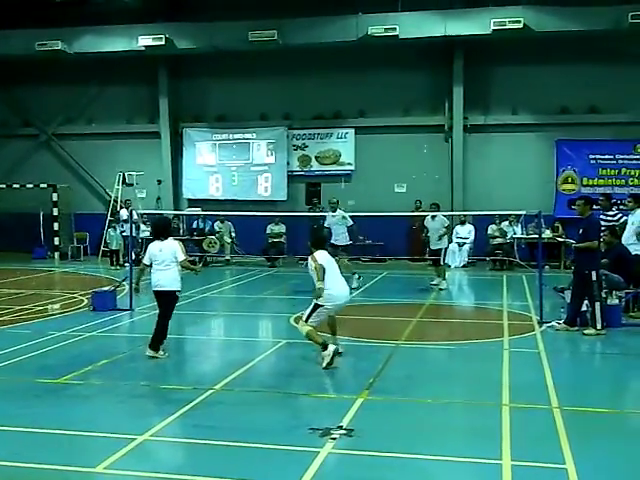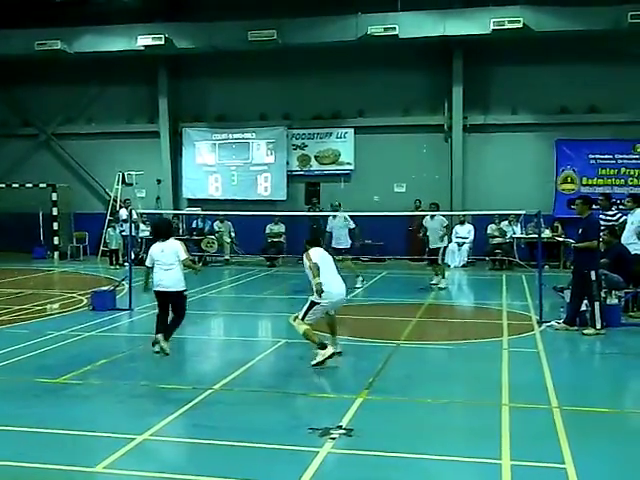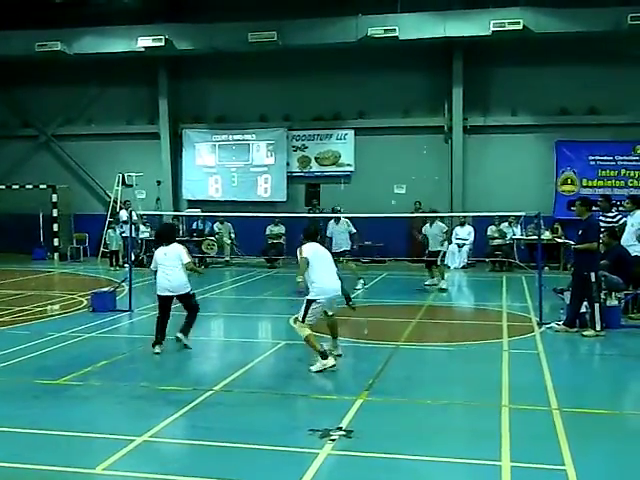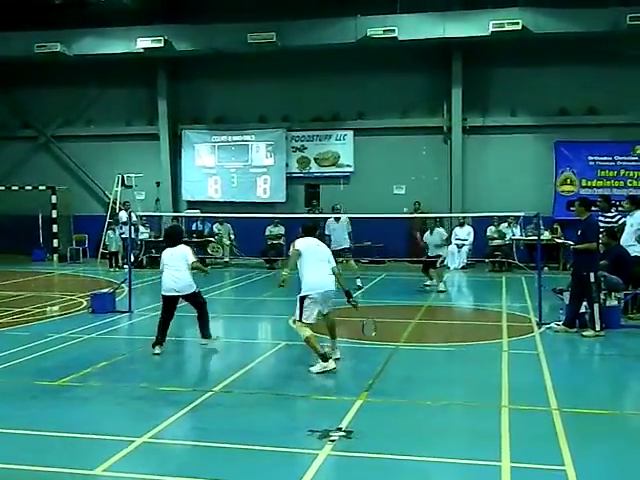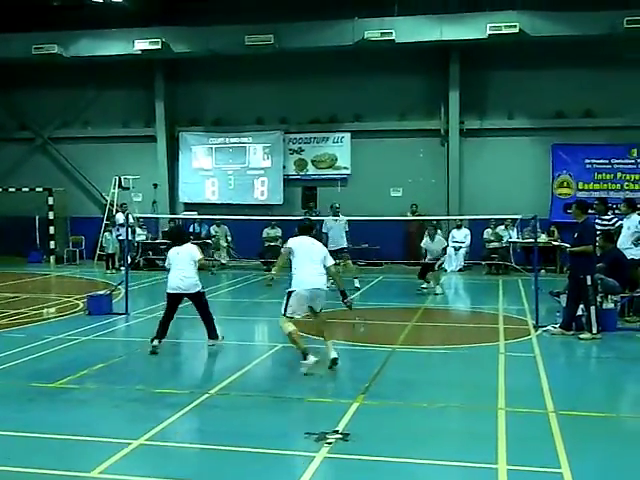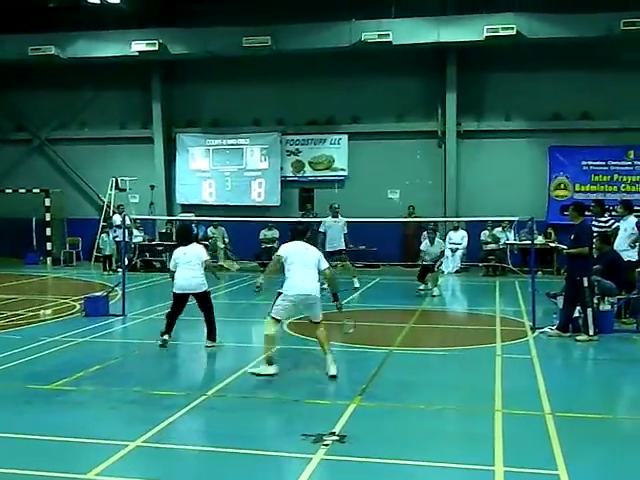
dt=0.1s
person 1, frame 1
left shoulder: (314, 257)
right shoulder: (327, 255)
left elbow: (320, 268)
left wrist: (319, 285)
left hip: (331, 296)
right hip: (344, 294)
left knee: (304, 325)
right knee: (330, 314)
left ankle: (327, 348)
right ankle: (335, 345)
person 1, frame 2
left shoulder: (310, 253)
right shoulder: (325, 254)
left elbow: (314, 266)
left wrist: (317, 282)
left hip: (326, 294)
right hip: (340, 293)
left knee: (299, 322)
right knee: (329, 312)
left ankle: (324, 348)
right ankle: (334, 345)
person 1, frame 3
left shoulder: (304, 249)
right shoulder: (324, 250)
left elbow: (303, 261)
right elbow: (334, 273)
left wrist: (300, 278)
left hip: (321, 291)
right hip: (335, 289)
left knee: (301, 325)
right knee: (329, 315)
left ankle: (325, 358)
right ankle: (335, 347)
person 1, frame 4
left shoulder: (299, 242)
right shoulder: (324, 247)
left elbow: (294, 255)
right elbow: (337, 272)
left wrist: (285, 273)
right wrist: (348, 294)
left hip: (311, 288)
right hip: (329, 286)
left knee: (301, 326)
right knee: (326, 314)
left ankle: (326, 360)
right ankle: (335, 350)
person 1, frame 5
left shoulder: (293, 241)
right shoulder: (320, 246)
left elbow: (285, 253)
right elbow: (333, 271)
left wrist: (274, 271)
right wrist: (343, 294)
left hip: (300, 286)
right hip: (320, 285)
left knee: (286, 322)
right knee: (318, 315)
left ankle: (307, 356)
right ankle: (330, 351)
person 1, frame 6
left shoulder: (287, 246)
right shoulder: (315, 251)
left elbow: (276, 260)
right elbow: (329, 275)
right wrist: (336, 297)
left hip: (292, 291)
right hip: (312, 292)
left knee: (271, 324)
right knee: (319, 325)
left ankle: (270, 363)
right ankle: (330, 364)
person 2, frame 1
left shoulder: (593, 221)
right shoulder: (584, 221)
left elbow: (594, 244)
left wrist: (576, 246)
right wrist: (573, 244)
left hip: (590, 266)
right hip: (581, 265)
left knee: (593, 296)
right knee: (576, 295)
left ankle: (597, 326)
right ankle: (570, 322)
person 2, frame 2
left shoulder: (592, 221)
right shoulder: (583, 221)
left elbow: (593, 244)
left wrist: (575, 245)
right wrist: (573, 243)
left hip: (589, 266)
right hip: (580, 265)
left knee: (593, 296)
right knee: (575, 294)
left ankle: (597, 326)
right ankle: (570, 322)
person 2, frame 3
left shoulder: (592, 223)
right shoulder: (583, 222)
left elbow: (593, 245)
left wrist: (575, 247)
right wrist: (573, 245)
left hip: (589, 268)
right hip: (580, 266)
left knee: (592, 297)
right knee: (575, 296)
left ankle: (597, 328)
right ankle: (570, 324)
person 2, frame 4
left shoulder: (591, 223)
right shoulder: (583, 222)
left elbow: (592, 245)
left wrist: (574, 247)
right wrist: (572, 247)
left hip: (589, 268)
right hip: (580, 267)
left knee: (592, 298)
right knee: (575, 296)
left ankle: (596, 328)
right ankle: (569, 324)
person 2, frame 5
left shoulder: (588, 226)
right shoulder: (580, 225)
left elbow: (589, 248)
left wrist: (571, 249)
right wrist: (569, 247)
left hip: (585, 270)
right hip: (577, 269)
left knee: (589, 300)
right knee: (572, 299)
left ankle: (593, 331)
right ankle: (566, 326)
person 2, frame 6
left shoulder: (585, 228)
right shoulder: (577, 227)
left elbow: (585, 250)
left wrist: (567, 251)
right wrist: (567, 257)
left hip: (582, 272)
right hip: (574, 271)
left knee: (585, 302)
right knee: (569, 300)
left ankle: (590, 333)
right ankle: (563, 328)
person 3, frame 1
left shoulder: (152, 246)
right shoulder: (175, 244)
left elbow: (143, 267)
right elbow: (183, 264)
left wrist: (137, 283)
right wrist: (194, 268)
left hip: (157, 285)
right hip: (171, 285)
left knee: (164, 314)
right knee: (164, 316)
left ankle: (158, 343)
right ankle: (153, 348)
person 3, frame 2
left shoulder: (153, 247)
right shoulder: (177, 244)
left elbow: (148, 268)
right elbow: (186, 262)
left wrist: (146, 283)
right wrist: (195, 267)
left hip: (160, 285)
right hip: (176, 285)
left knee: (162, 313)
right knee: (179, 314)
left ankle: (158, 343)
right ankle: (163, 336)
person 3, frame 3
left shoulder: (158, 252)
right shoulder: (180, 248)
left elbow: (154, 271)
right elbow: (189, 266)
right wrist: (198, 270)
left hip: (163, 288)
right hip: (181, 286)
left knee: (163, 316)
right knee: (193, 310)
left ankle: (158, 344)
right ankle: (182, 334)
person 3, frame 4
left shoulder: (165, 252)
right shoulder: (186, 249)
right elbow: (194, 265)
right wrist: (205, 270)
left hip: (168, 288)
right hip: (186, 287)
left knee: (165, 317)
right knee: (202, 308)
left ankle: (158, 345)
right ankle: (206, 336)
person 3, frame 5
left shoulder: (171, 251)
right shoulder: (192, 248)
left elbow: (168, 268)
right elbow: (201, 262)
left hip: (174, 286)
right hip: (192, 285)
left knee: (168, 315)
right knee: (204, 311)
left ankle: (157, 340)
right ankle: (213, 337)
person 3, frame 6
left shoulder: (177, 252)
right shoulder: (199, 248)
left elbow: (172, 272)
right elbow: (208, 264)
left wrist: (175, 283)
right wrist: (215, 274)
left hip: (180, 285)
right hip: (198, 285)
left knee: (174, 312)
right knee: (208, 311)
left ankle: (166, 335)
right ankle: (211, 339)
